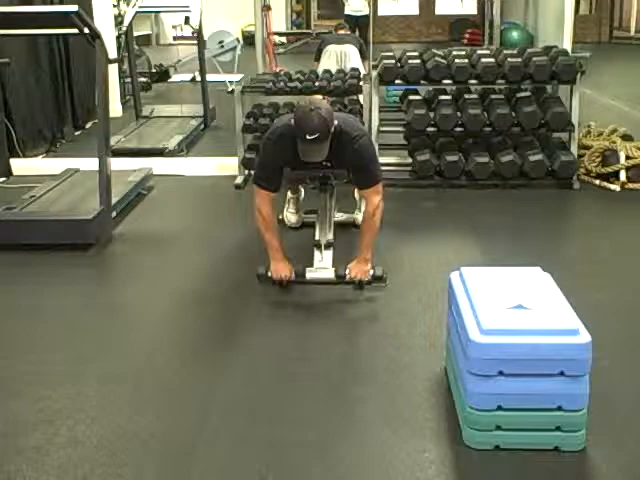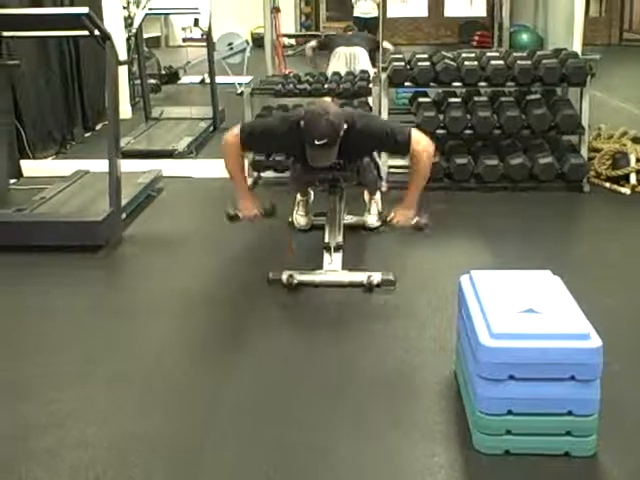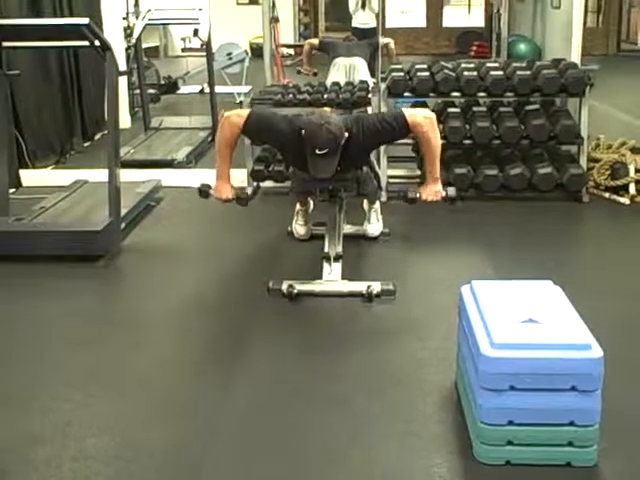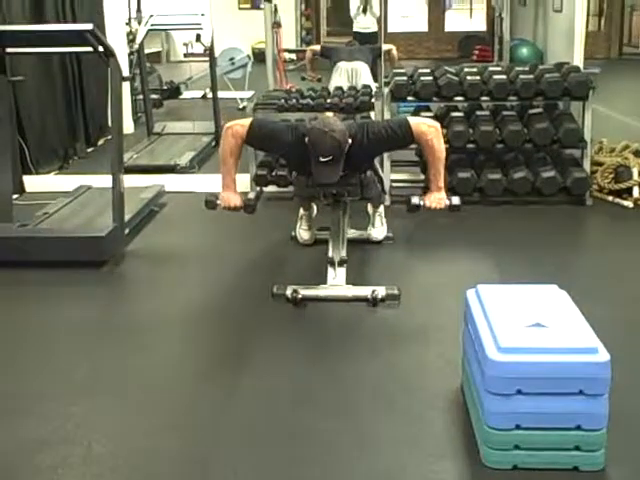
dt=0.4s
person 1, frame 1
left shoulder: (355, 138)
right shoulder: (277, 138)
left elbow: (374, 200)
right elbow: (263, 201)
left wrist: (364, 259)
right wrist: (277, 258)
left hip: (343, 163)
left ankle: (361, 194)
right ankle: (294, 194)
person 1, frame 2
left shoulder: (363, 127)
right shoulder: (287, 127)
left elbow: (423, 147)
right elbow: (231, 141)
left wrist: (408, 205)
right wrist: (245, 197)
left hip: (355, 160)
left knee: (370, 180)
right knee: (299, 179)
left ankle: (372, 196)
right ankle: (303, 197)
person 1, frame 3
left shoulder: (362, 131)
right shoulder: (288, 131)
left elbow: (425, 120)
right elbow: (230, 120)
left wrist: (432, 181)
right wrist: (223, 180)
left hip: (355, 169)
left knee: (369, 189)
right knee: (299, 190)
left ankle: (373, 206)
right ankle: (303, 207)
person 1, frame 4
left shoulder: (367, 137)
right shoulder: (291, 139)
left elbow: (429, 127)
right elbow: (234, 129)
left wrist: (437, 189)
right wrist: (229, 188)
left hip: (359, 171)
left ankle: (376, 210)
right ankle: (306, 211)
